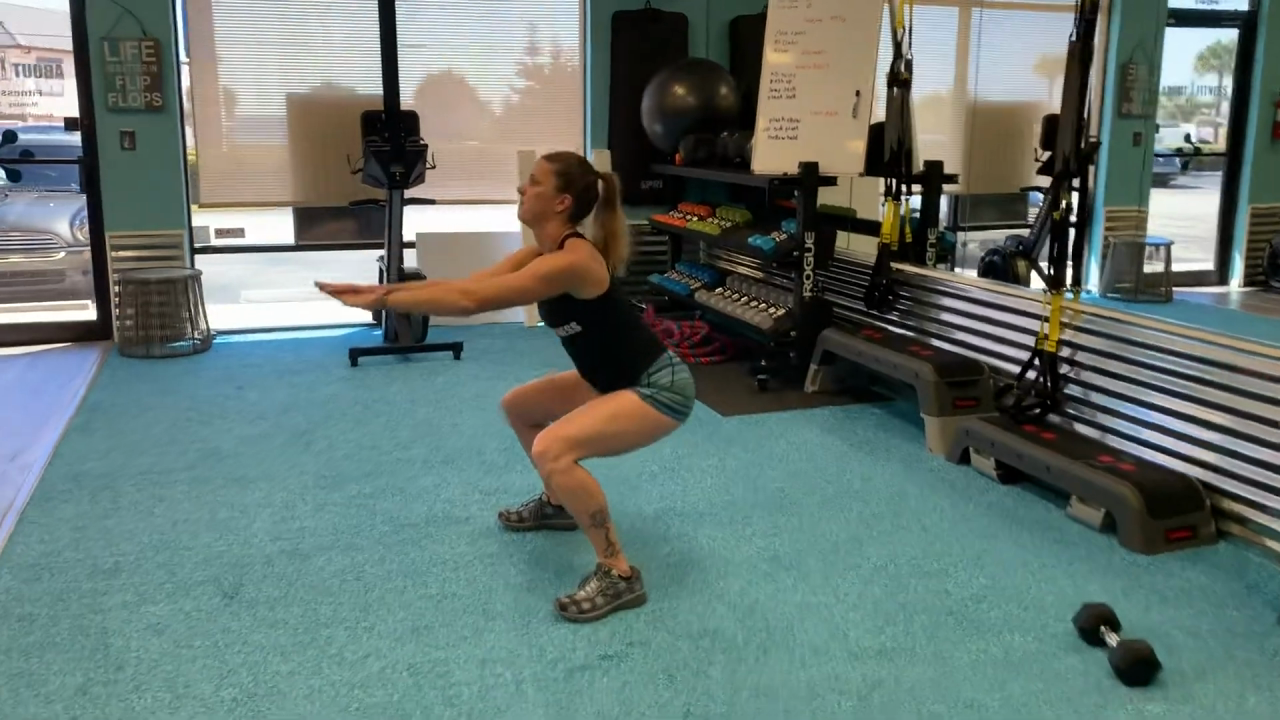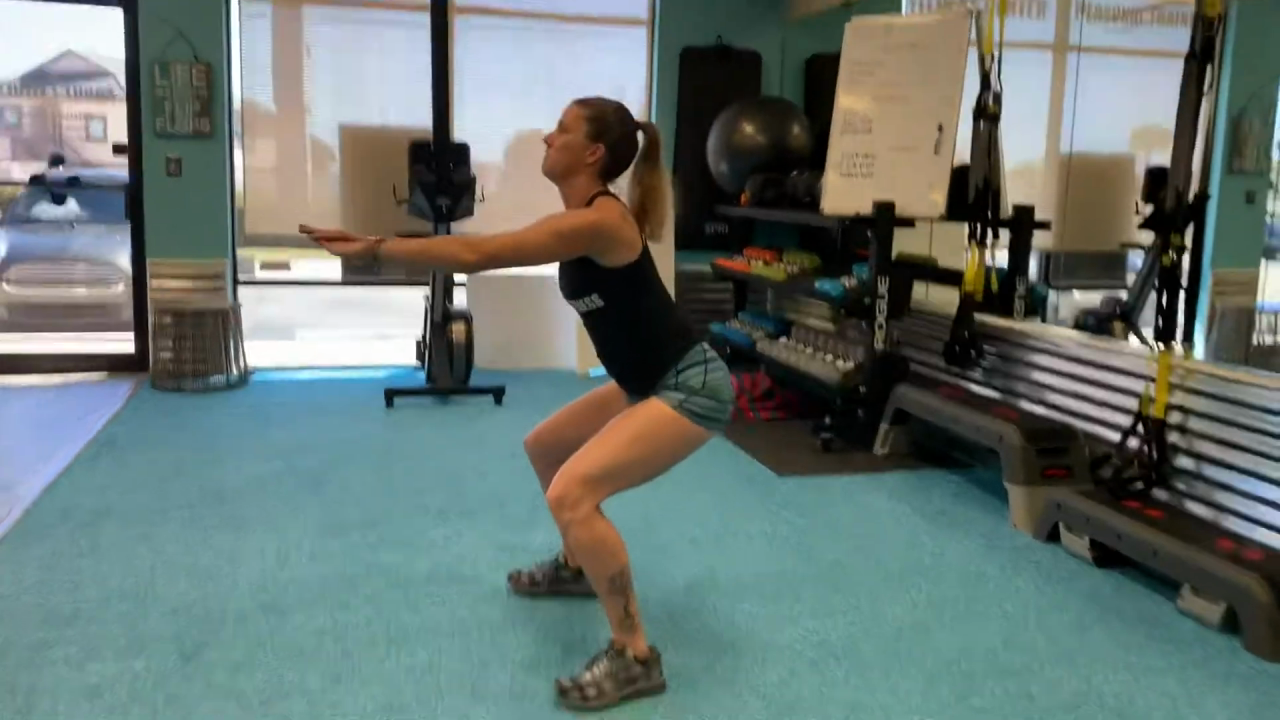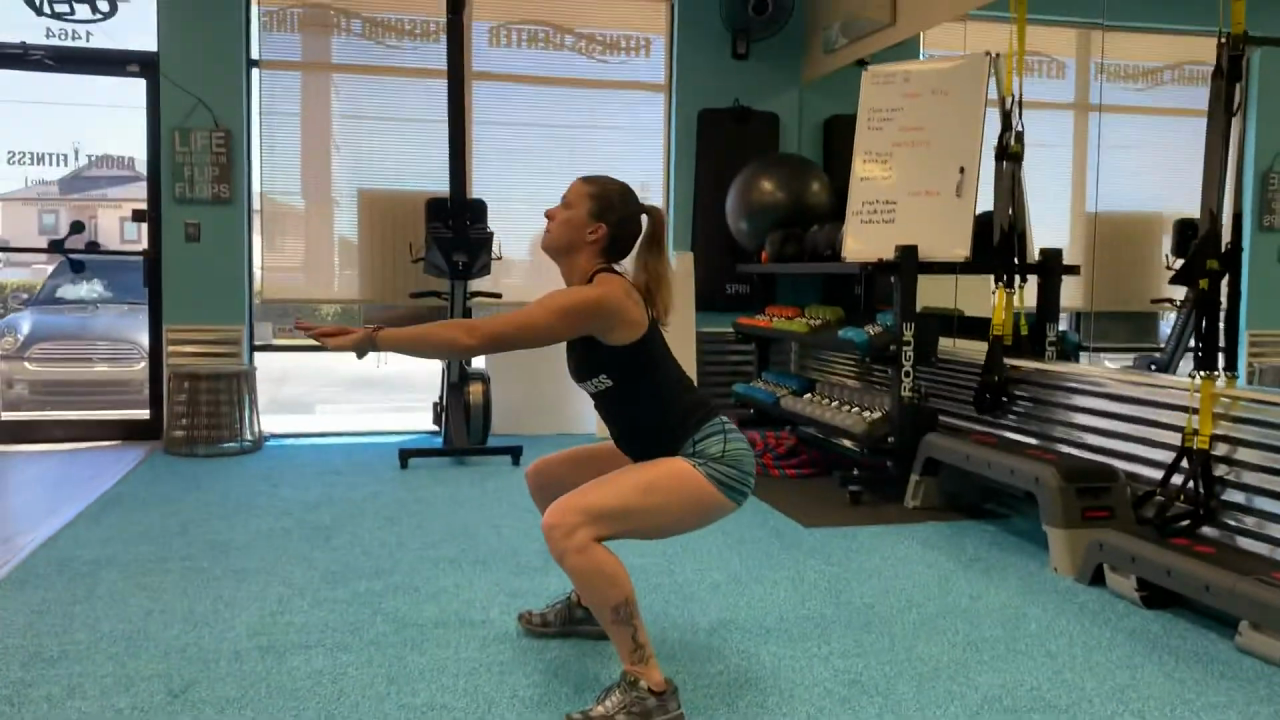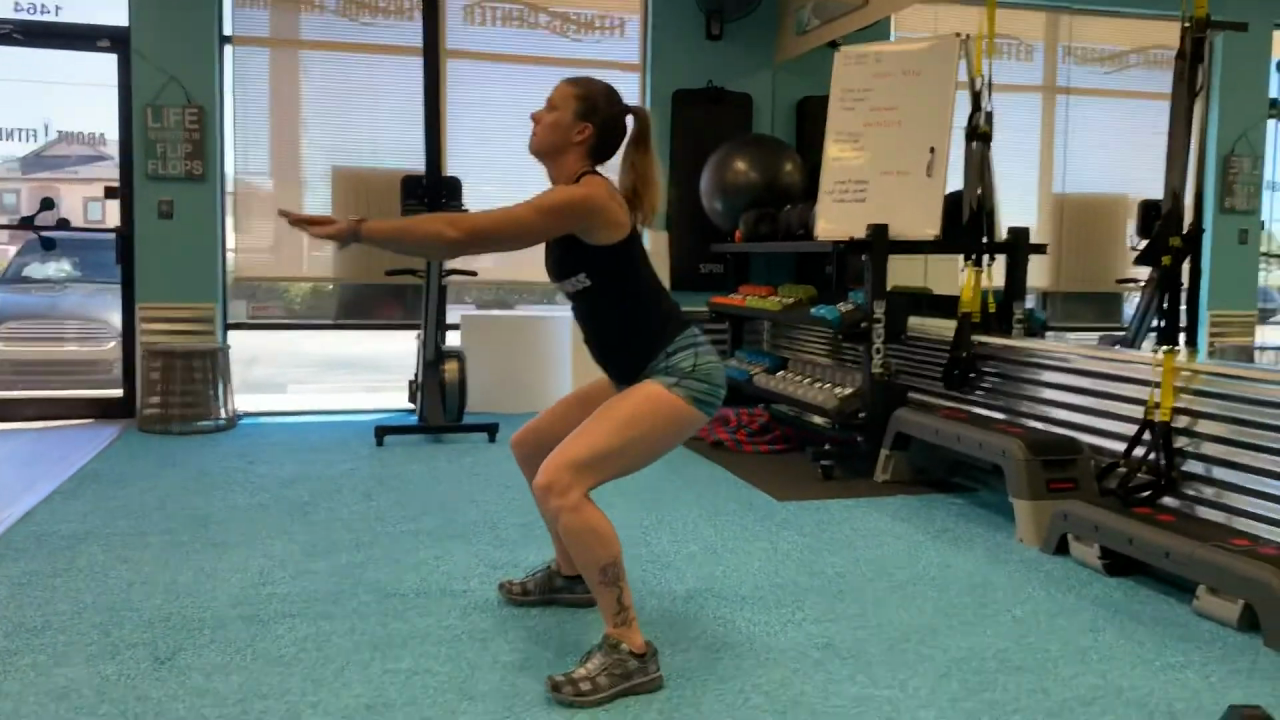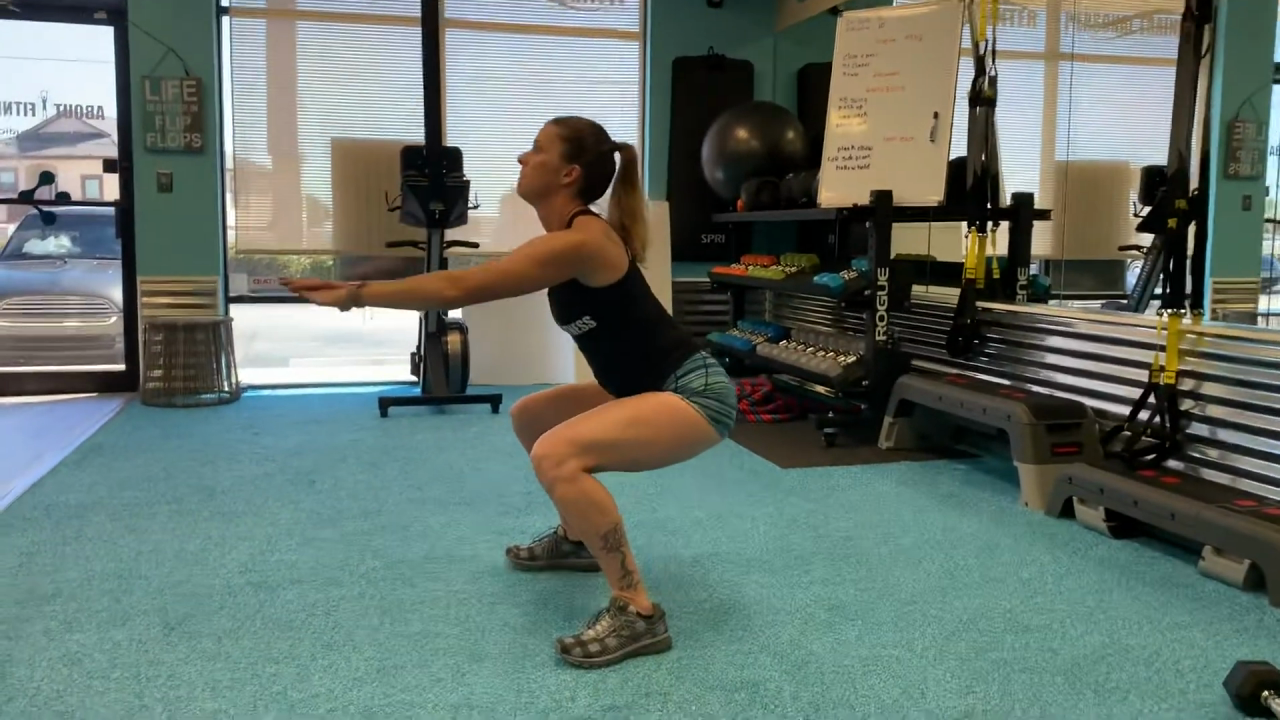
dt=0.7s
person 1, frame 1
left shoulder: (571, 261)
right shoulder: (543, 254)
left elbow: (470, 301)
right elbow: (467, 283)
left wrist: (379, 301)
right wrist: (380, 290)
left hip: (660, 387)
right hip: (617, 380)
left knee: (553, 450)
right knee: (518, 406)
left ankle: (619, 575)
right ankle: (557, 504)
person 1, frame 2
left shoulder: (598, 221)
right shoulder: (580, 217)
left elbow: (475, 255)
right elbow: (484, 251)
left wrist: (372, 249)
right wrist: (375, 243)
left hip: (692, 387)
right hip: (650, 383)
left knee: (571, 493)
right knee: (543, 447)
left ankle: (634, 656)
right ankle: (575, 565)
person 1, frame 3
left shoulder: (601, 299)
right shoulder: (585, 297)
left elbow: (475, 338)
right elbow: (485, 331)
left wrist: (369, 338)
right wrist: (378, 336)
left hip: (714, 460)
right hip: (670, 451)
left knee: (567, 524)
right knee: (544, 479)
right ankle: (589, 605)
person 1, frame 4
left shoulder: (586, 198)
right shoulder: (573, 199)
left elbow: (459, 234)
right elbow: (470, 239)
left wrist: (354, 231)
right wrist: (360, 231)
left hip: (681, 372)
right hip: (642, 371)
left knee: (560, 481)
right knee: (530, 447)
left ankle: (630, 652)
right ankle: (570, 573)
person 1, frame 5
left shoulder: (579, 242)
right shoulder: (568, 237)
left elbow: (460, 289)
right elbow: (472, 281)
left wrist: (354, 295)
right wrist: (362, 289)
left hip: (695, 393)
right hip: (653, 387)
left knee: (556, 454)
right knee: (529, 417)
left ankle: (637, 614)
right ankle: (577, 538)
